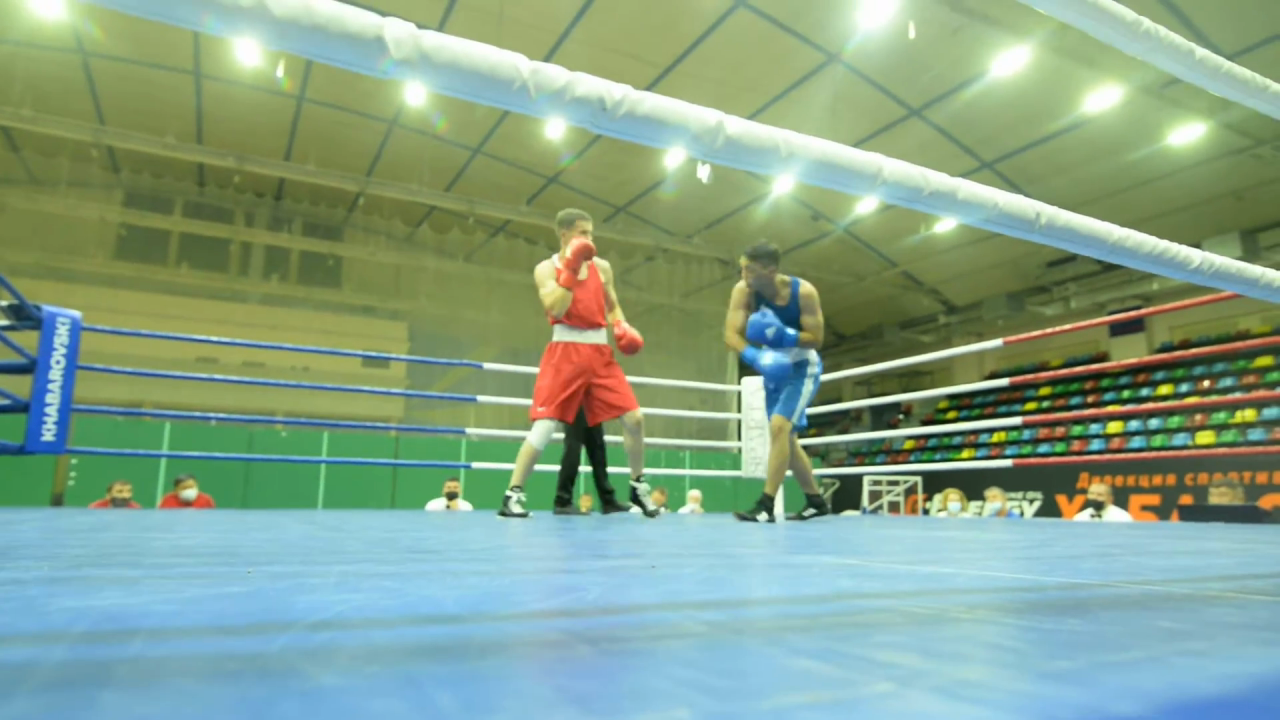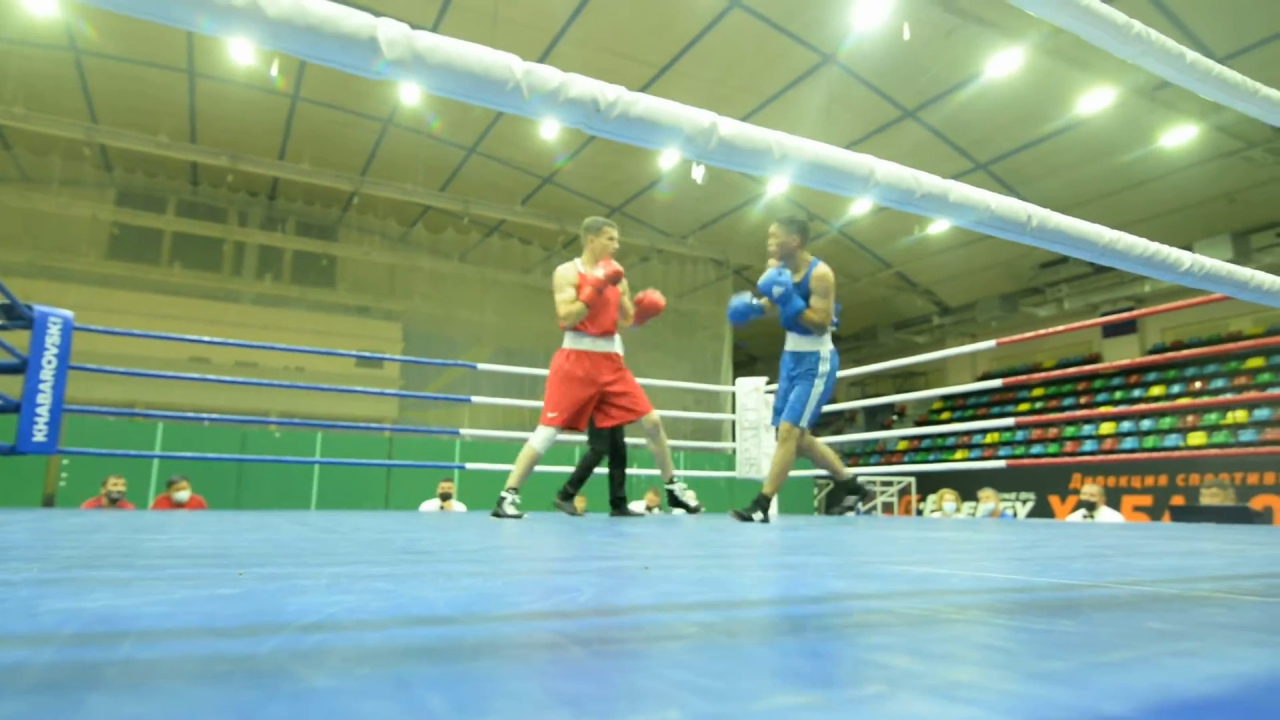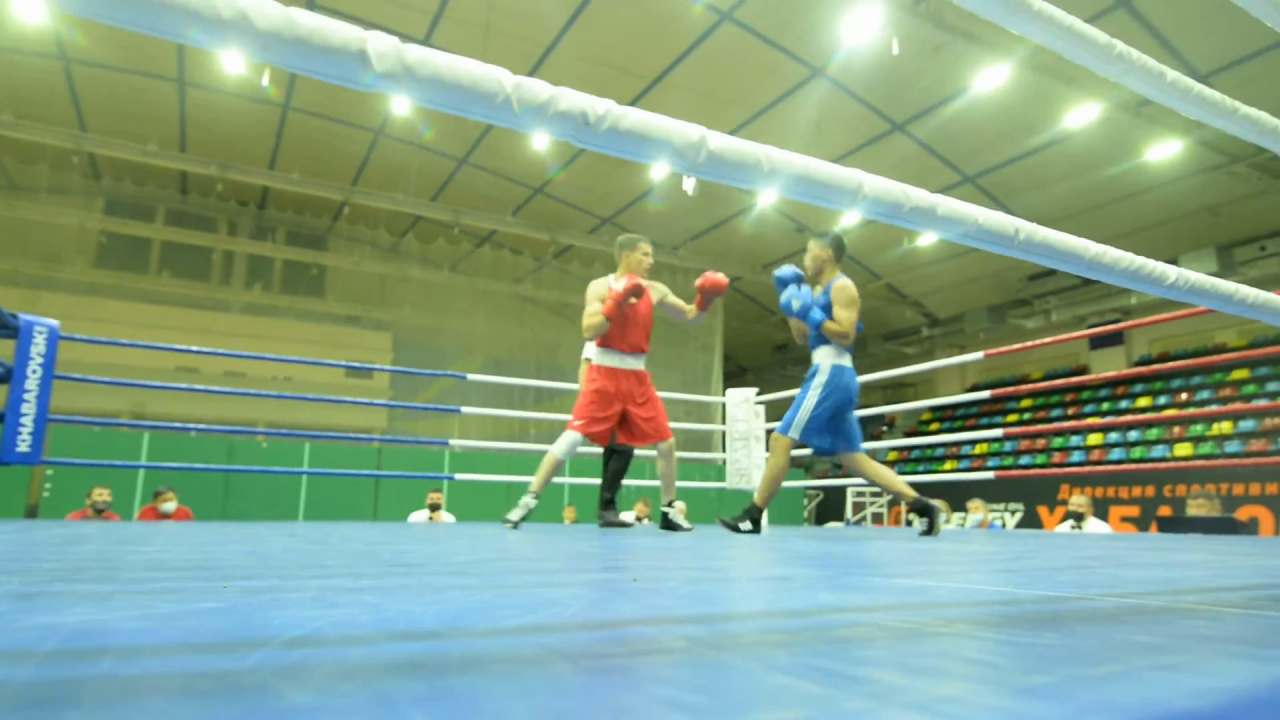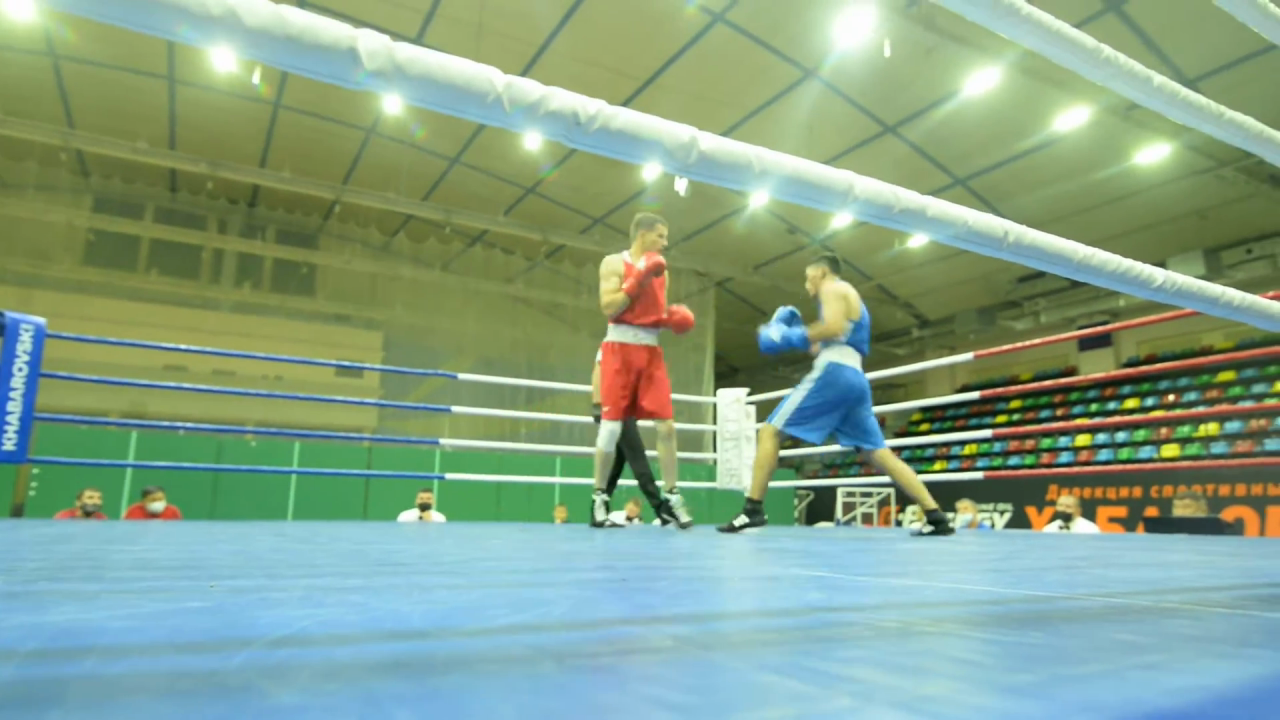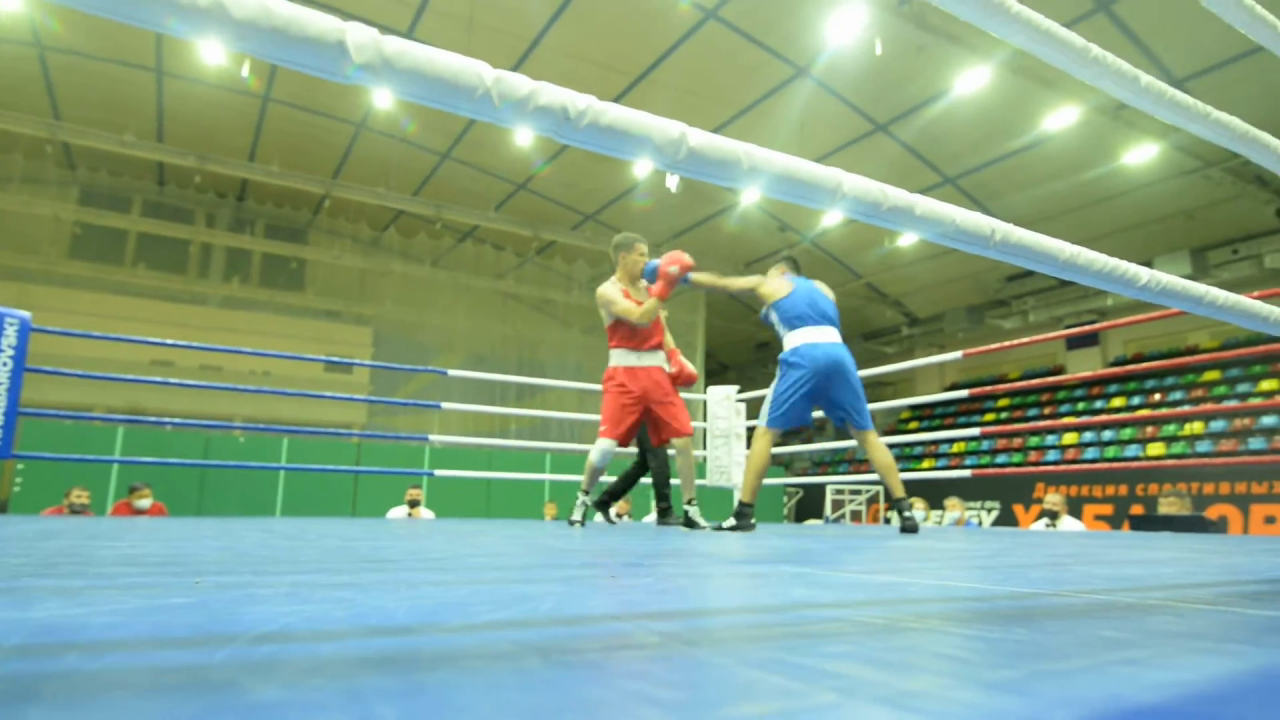
dt=0.2s
person 1, frame 1
left shoulder: (602, 267)
right shoulder: (547, 268)
left elbow: (612, 309)
right elbow: (554, 310)
left wrist: (623, 329)
right wrist: (570, 270)
left hip: (600, 353)
right hip: (565, 351)
left knee: (634, 419)
right knee: (544, 425)
left ankle: (638, 487)
right ankle: (514, 494)
person 1, frame 2
left shoulder: (618, 274)
right shoulder: (566, 273)
left elbow: (628, 321)
right elbow: (567, 319)
left wrist: (643, 311)
right wrist: (595, 289)
left hip: (611, 361)
right hip: (576, 360)
left knee: (652, 422)
right knee: (549, 429)
left ankle: (674, 488)
right ankle: (508, 497)
person 1, frame 3
left shoulder: (655, 290)
right shoulder: (598, 288)
left elbow: (690, 317)
right elbow: (589, 332)
left wrist: (706, 299)
right wrist: (615, 303)
left hip: (637, 378)
right hip: (603, 376)
left knee: (666, 446)
right knee: (571, 438)
left ankle: (668, 510)
right ankle: (528, 501)
person 1, frame 4
left shoulder: (660, 271)
right shoulder: (613, 264)
right elbow: (608, 308)
left wrist: (674, 317)
right wrist: (637, 278)
left hip: (650, 351)
right hip: (620, 350)
left knee: (664, 427)
right knee: (611, 425)
left ankle: (671, 496)
right ankle: (600, 497)
person 1, frame 5
left shoulder: (648, 287)
right shoulder: (608, 291)
right elbow: (640, 318)
left wrist: (675, 359)
right wrist: (665, 284)
left hip: (657, 374)
right hip: (624, 375)
left knee: (684, 443)
right knee: (606, 445)
left ankle: (690, 508)
right ankle: (584, 497)
person 2, frame 1
left shoulder: (804, 292)
right shoulder: (743, 291)
left elbow: (816, 339)
right elbow: (731, 334)
left wrist: (782, 335)
right wrist: (754, 355)
left hip: (802, 367)
right hip: (772, 369)
left knee: (779, 427)
right knee: (785, 440)
left ankle: (765, 506)
right ankle: (816, 500)
person 2, frame 2
left shoulder: (820, 274)
right shoulder: (779, 268)
left elbow: (820, 324)
right elbow: (771, 307)
left wrist: (789, 300)
right wrist: (752, 305)
left hip: (817, 360)
right hip: (794, 358)
left knee: (789, 432)
right knee: (798, 435)
left ankle: (761, 506)
right ankle: (850, 483)
person 2, frame 3
left shoulder: (841, 286)
right shoulder: (819, 290)
left elbow: (844, 334)
right elbow: (802, 336)
left wrist: (809, 313)
right wrist: (794, 306)
left hip: (832, 375)
right hip: (836, 378)
left knee: (781, 441)
right knee: (853, 460)
left ankle: (752, 516)
right ankle: (922, 504)
person 2, frame 4
left shoulder: (832, 289)
right shoulder: (851, 301)
left elbow: (834, 330)
left wrist: (792, 338)
right wrist: (797, 333)
left hip: (832, 375)
right hip: (855, 380)
left knee: (770, 432)
right knee: (881, 456)
left ankle: (752, 511)
right ankle: (937, 517)
person 2, frame 5
left shoulder: (770, 281)
right shoulder: (820, 288)
left elbow: (722, 283)
left wrist: (685, 276)
left hip: (802, 357)
right hip: (838, 356)
left knee: (766, 432)
right knee: (865, 436)
left ankle: (744, 513)
right ankle: (903, 508)
